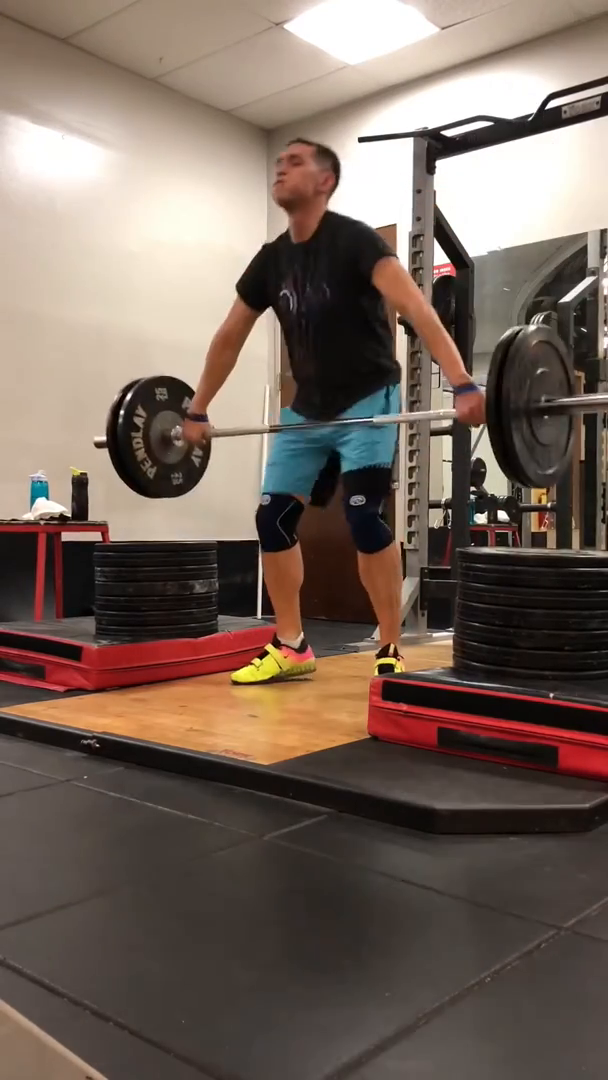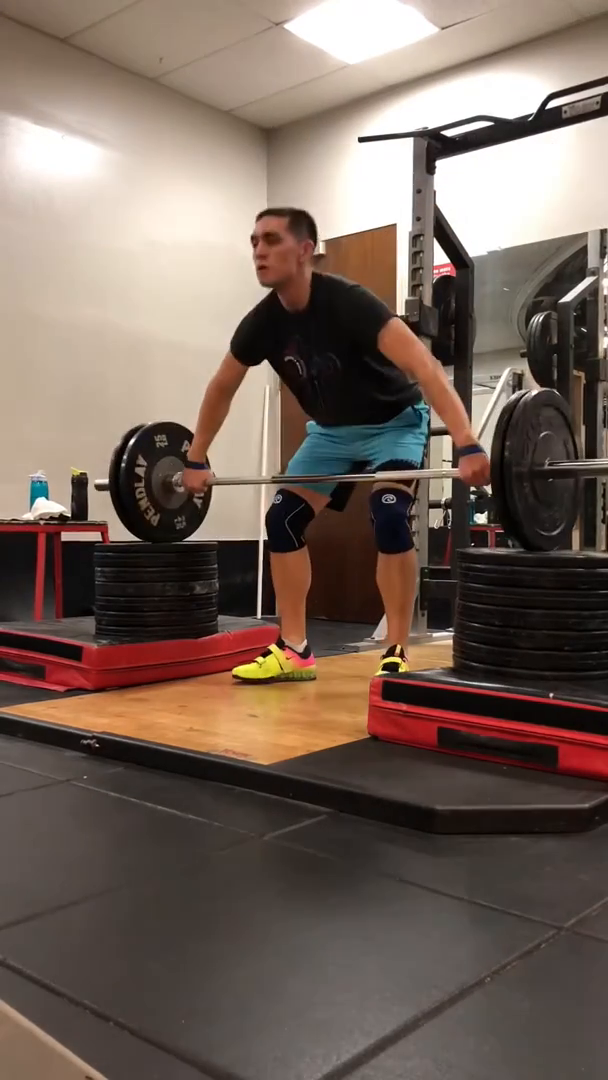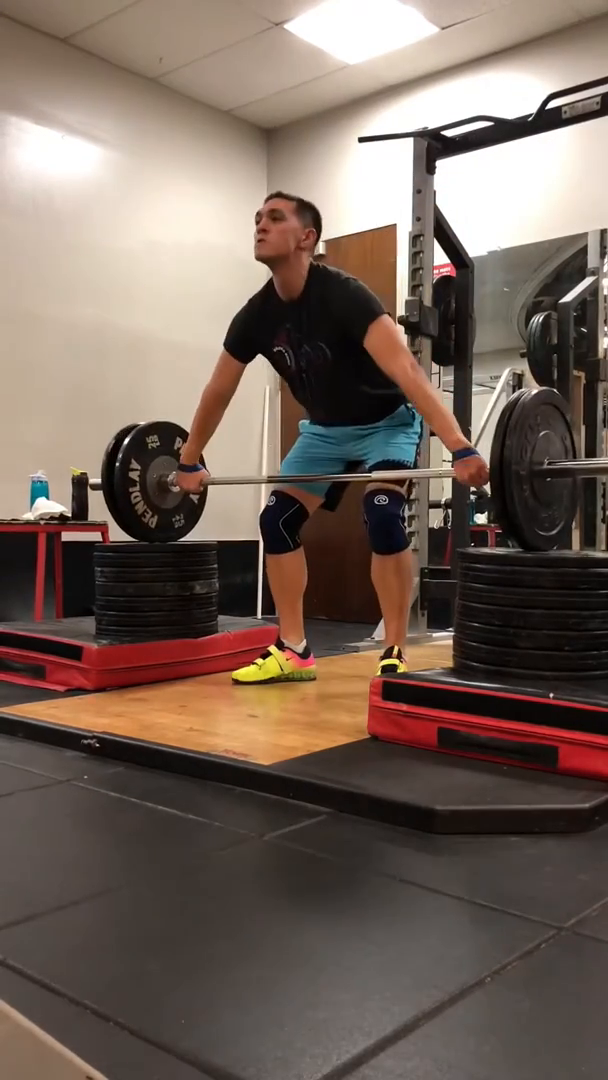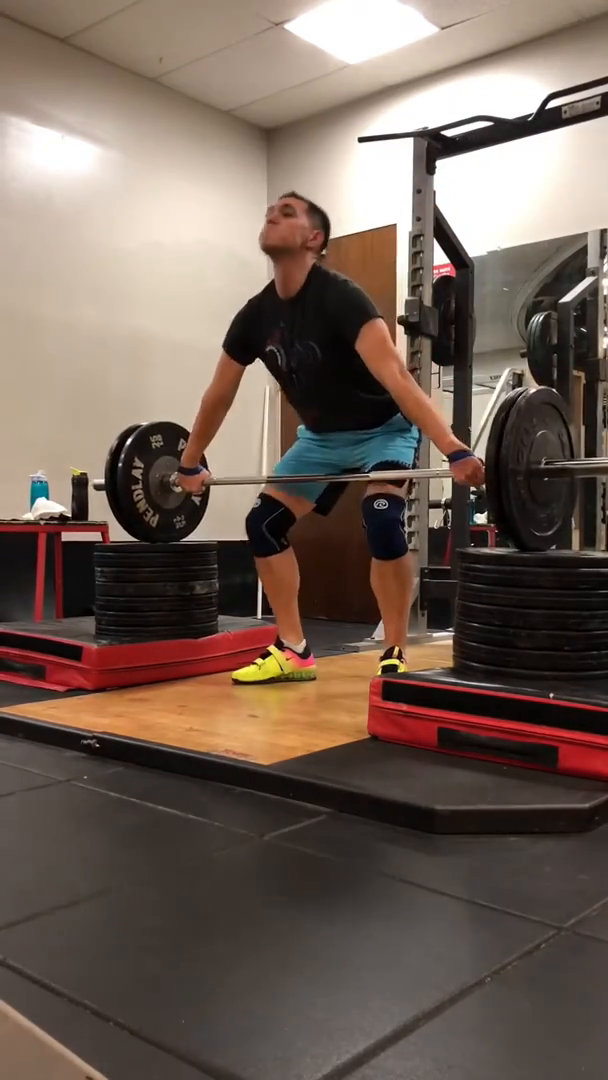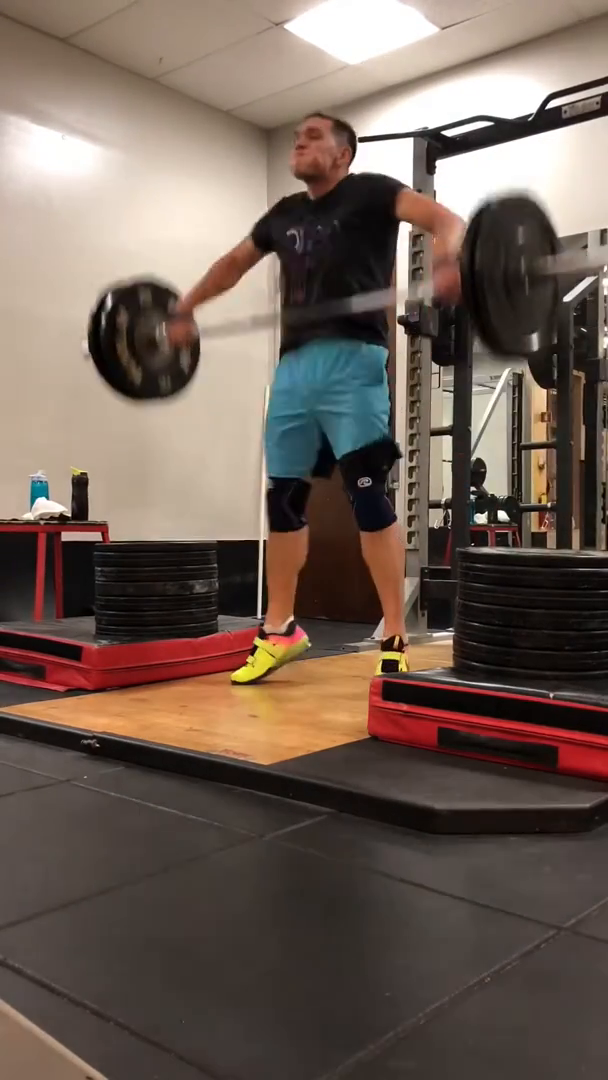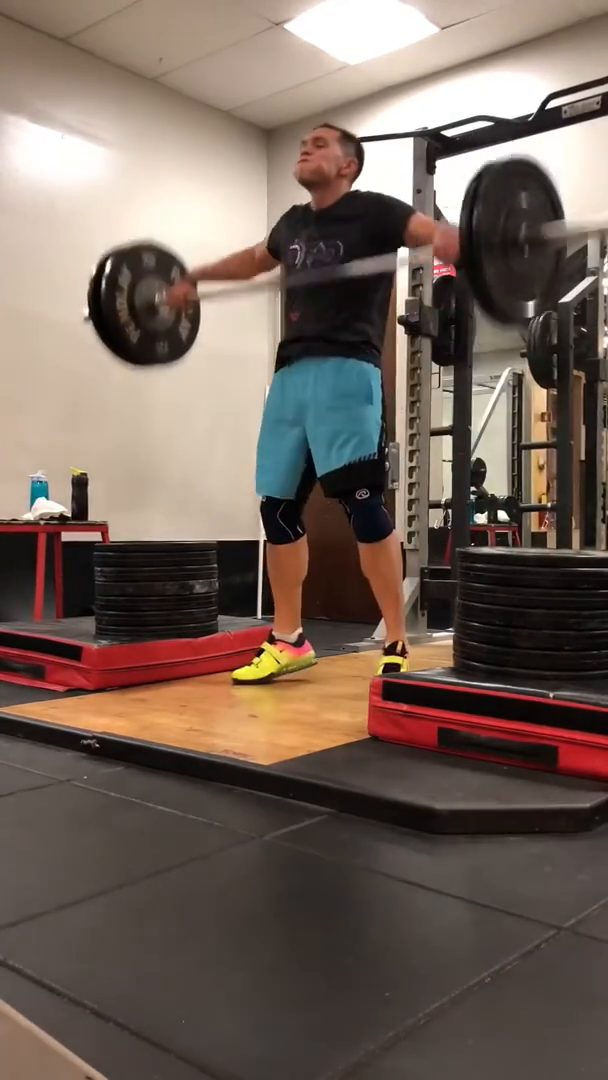
dt=0.4s
person 1, frame 1
left shoulder: (353, 239)
right shoulder: (269, 260)
left elbow: (414, 307)
right elbow: (229, 339)
left wrist: (462, 384)
right wrist: (198, 410)
left hip: (366, 402)
right hip: (307, 409)
left knee: (363, 514)
right knee: (273, 515)
left ankle: (391, 654)
right ankle: (290, 647)
person 1, frame 2
left shoulder: (348, 303)
right shoulder: (261, 323)
left elbow: (425, 368)
right elbow: (221, 390)
left wrist: (467, 445)
right wrist: (196, 460)
left hip: (393, 422)
right hip: (331, 429)
left knee: (389, 515)
right knee: (282, 518)
left ankle: (397, 656)
right ankle: (294, 651)
person 1, frame 3
left shoulder: (342, 295)
right shoulder: (256, 315)
left elbow: (406, 371)
right elbow: (218, 392)
left wrist: (461, 449)
right wrist: (189, 461)
left hip: (385, 422)
right hip: (324, 427)
left knee: (382, 516)
right knee: (277, 518)
left ankle: (395, 656)
right ankle: (293, 651)
person 1, frame 4
left shoulder: (339, 297)
right shoulder: (255, 315)
left elbow: (395, 376)
right elbow: (218, 395)
left wrist: (455, 452)
right wrist: (190, 462)
left hip: (381, 429)
right hip: (321, 435)
left knee: (381, 519)
right knee: (265, 520)
left ankle: (395, 657)
right ankle: (292, 650)
person 1, frame 5
left shoulder: (368, 192)
right shoulder: (285, 212)
left elbow: (442, 220)
right elbow: (233, 262)
left wrist: (448, 261)
right wrist: (185, 310)
left hip: (352, 360)
right hip: (295, 366)
left knee: (366, 491)
right knee: (283, 496)
left ankle: (394, 644)
right ankle: (280, 630)
person 1, frame 6
left shoulder: (371, 211)
right shoulder: (292, 222)
left elbow: (443, 238)
right elbow: (257, 258)
left wrist: (453, 241)
right wrist: (194, 278)
left hip: (345, 371)
right hip: (290, 375)
left knee: (362, 501)
right knee: (277, 507)
left ankle: (397, 648)
right ankle: (289, 639)
